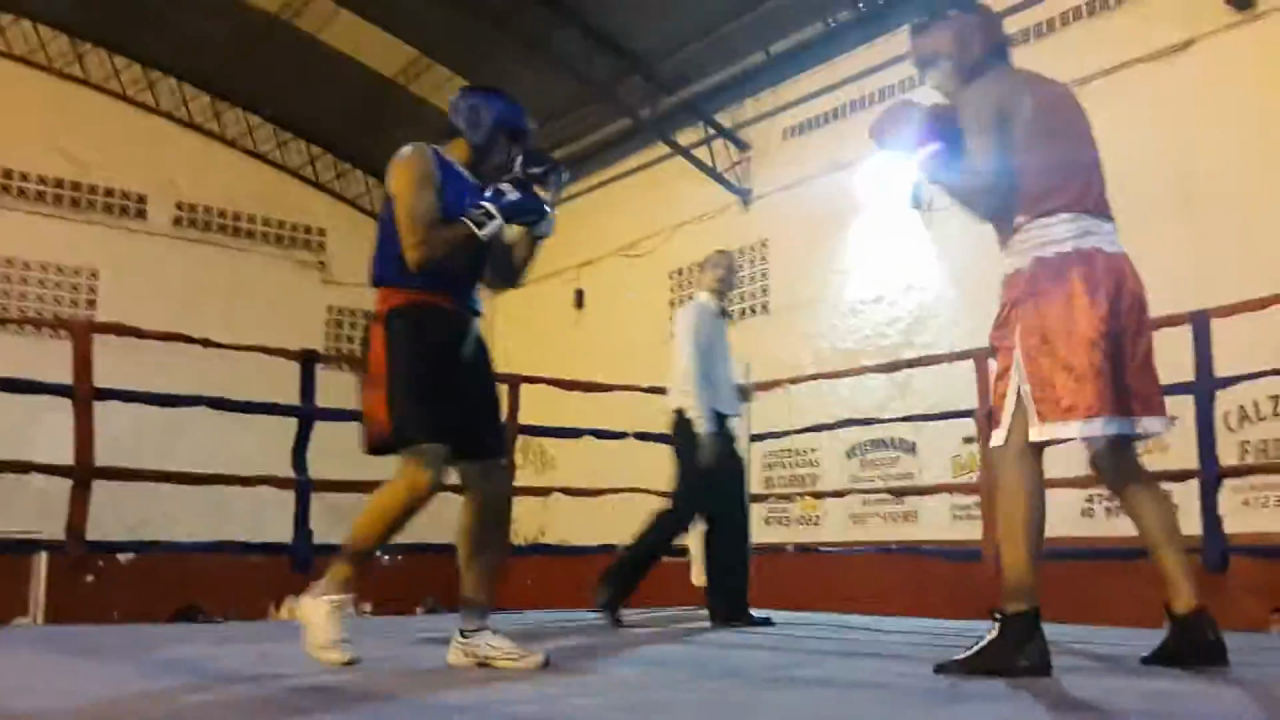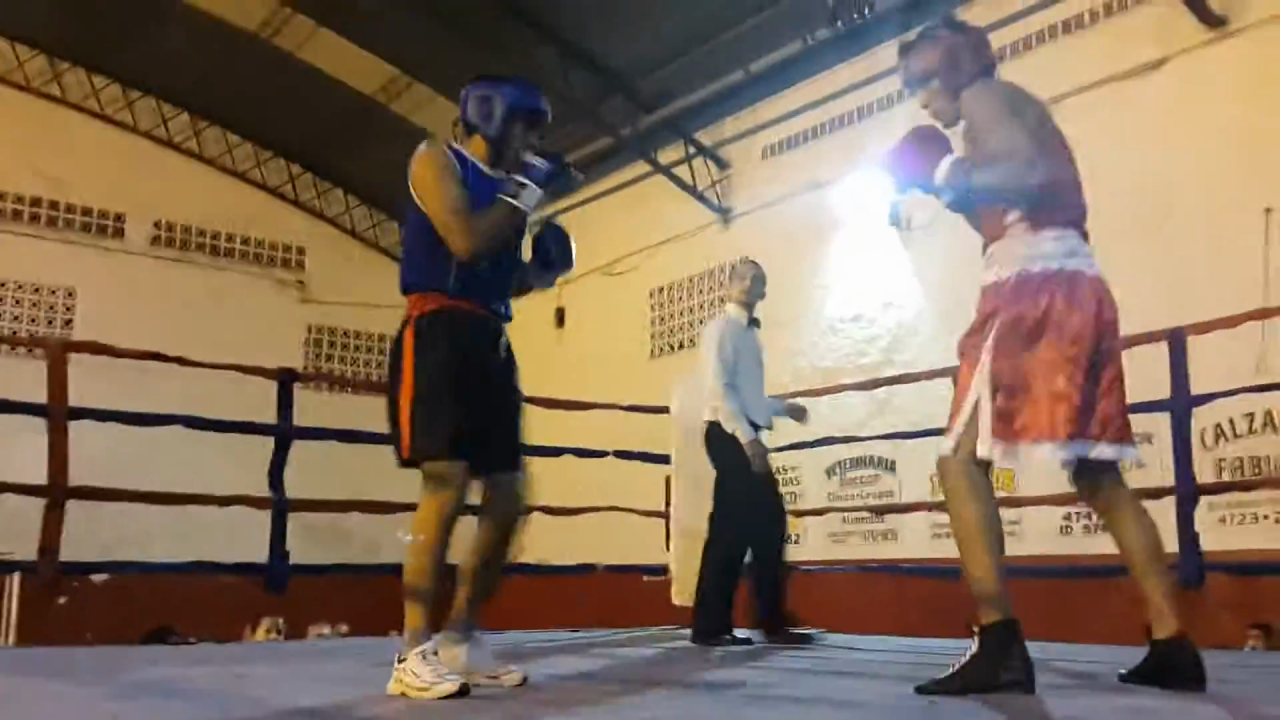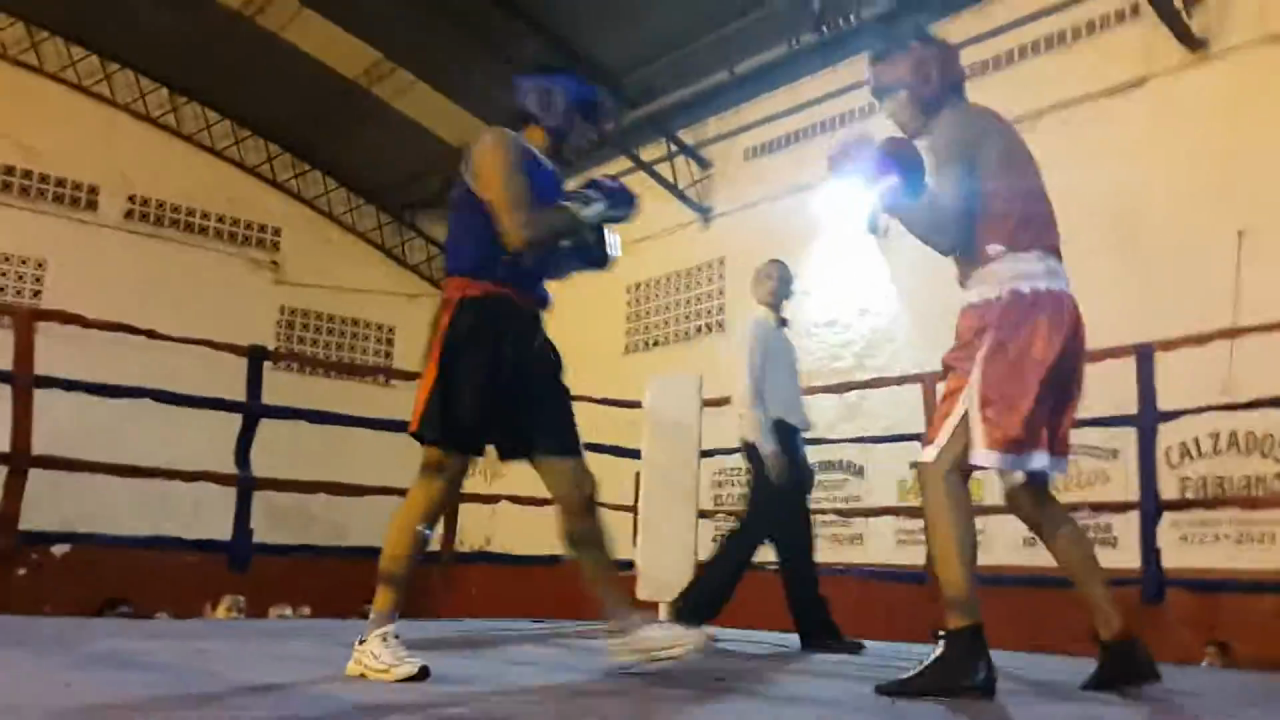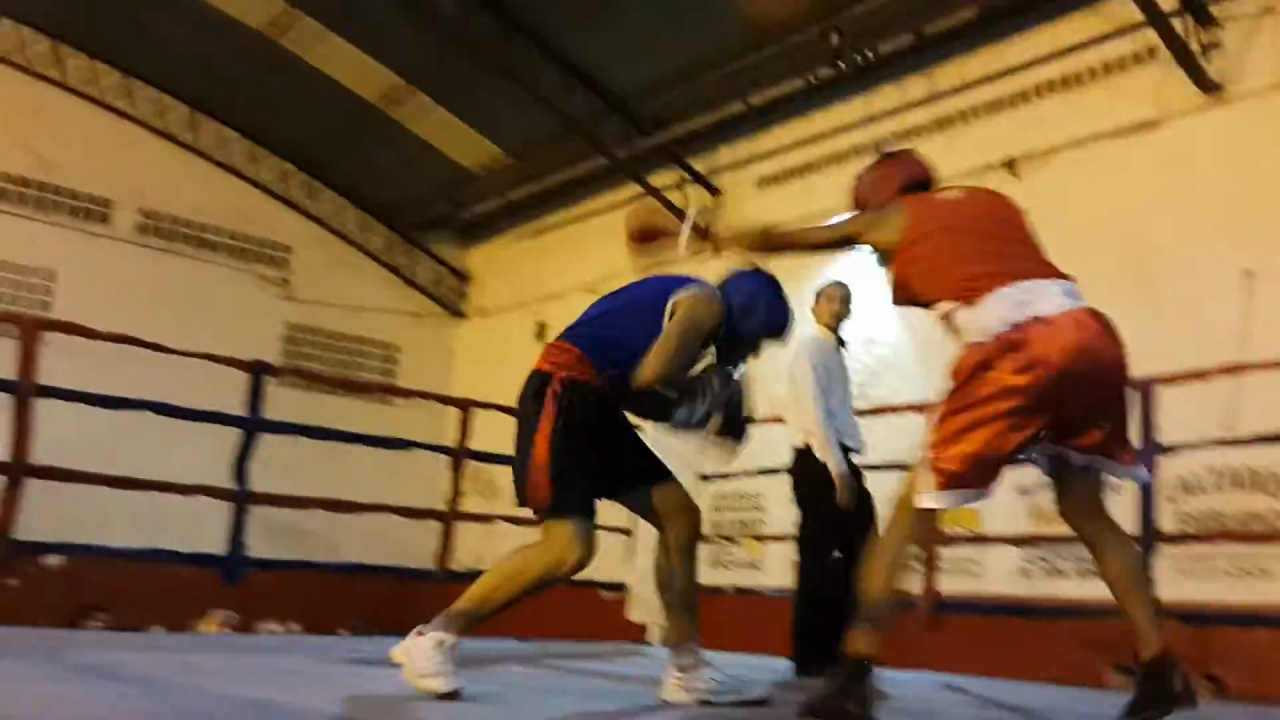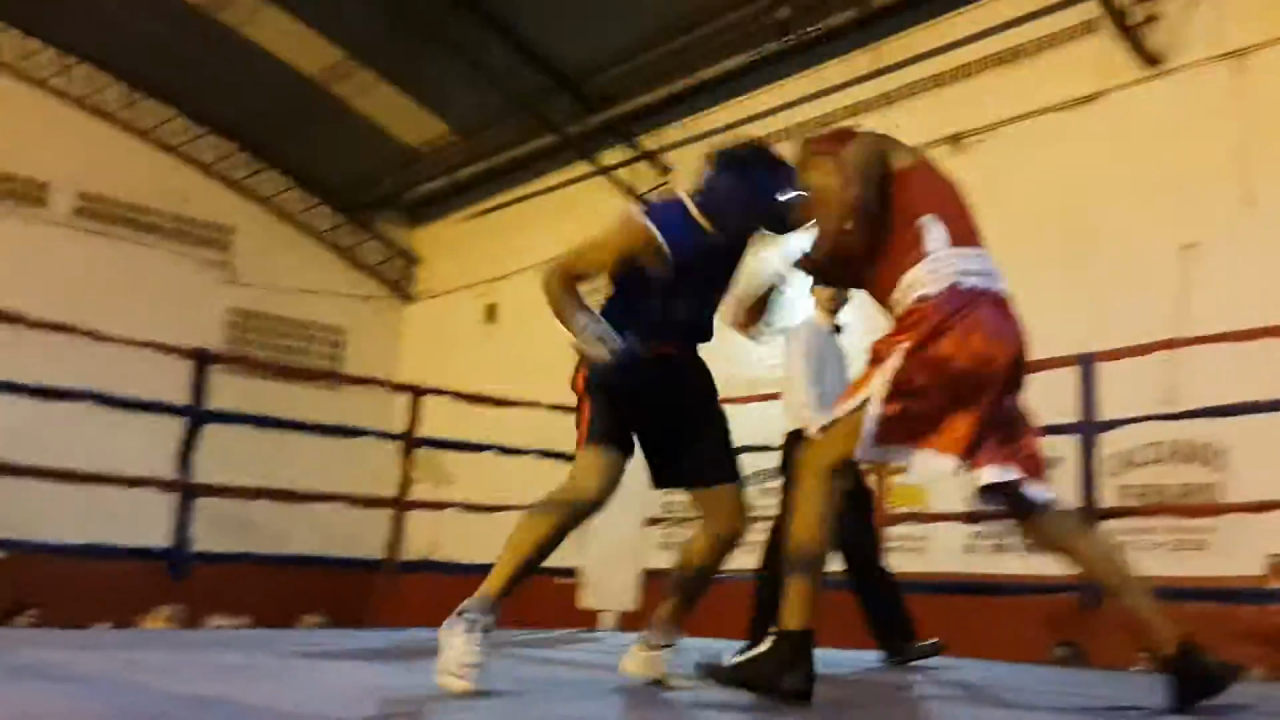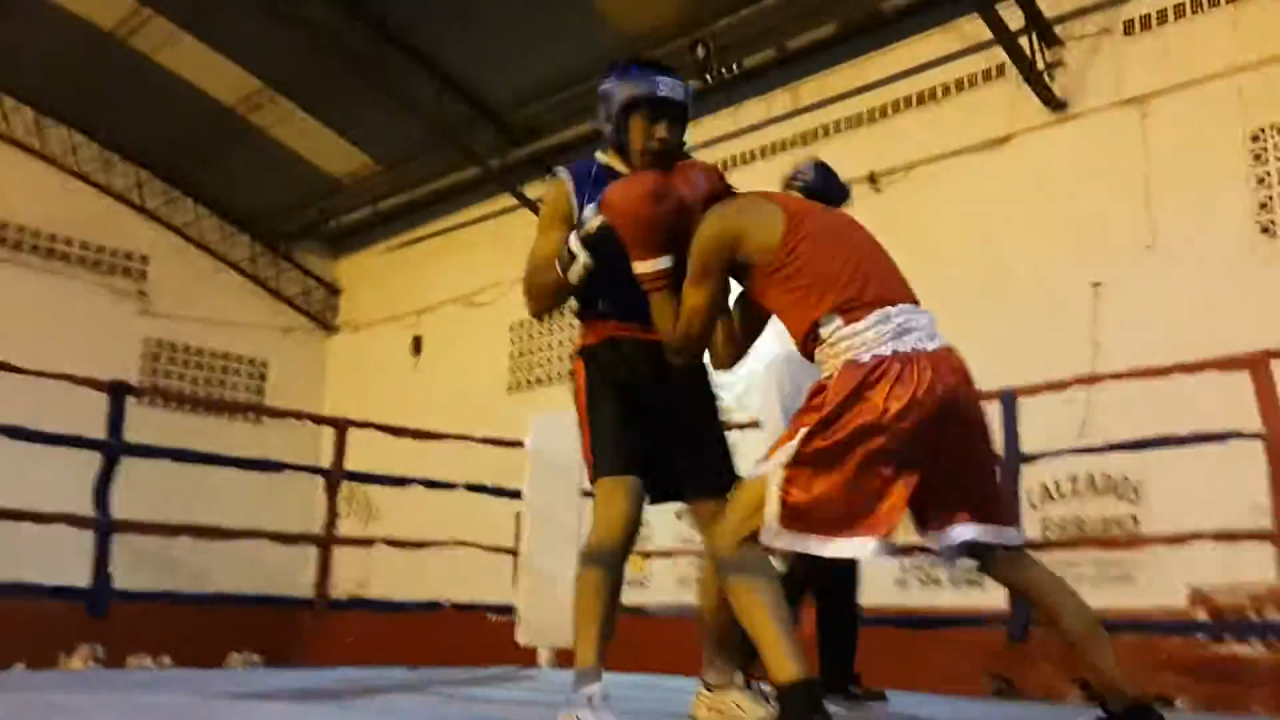
dt=0.3s
person 1, frame 1
left shoulder: (989, 88)
right shoulder: (1050, 94)
left elbow: (981, 192)
left wrist: (925, 154)
right wrist: (952, 159)
left hip: (1055, 275)
right hip: (1106, 270)
left knee: (1015, 446)
right knee: (1114, 457)
left ankle: (1019, 630)
right ankle: (1193, 623)
person 1, frame 2
left shoulder: (985, 96)
right shoulder: (1017, 115)
left elbow: (1027, 177)
left wrist: (945, 172)
right wrist: (958, 194)
left hip: (1034, 292)
right hip: (1080, 293)
left knee: (960, 460)
right knee: (1097, 476)
left ankle: (999, 644)
right ankle: (1171, 645)
person 1, frame 3
left shoulder: (955, 124)
right shoulder: (989, 138)
left elbow: (948, 234)
left wrist: (891, 190)
right wrist: (903, 197)
left hip: (1015, 311)
right hip: (1051, 315)
left knee: (941, 470)
right knee: (1026, 490)
left ankle: (964, 653)
right ankle: (1120, 644)
person 1, frame 4
left shoulder: (888, 221)
right shoulder: (990, 203)
left elbow: (789, 236)
left wrist: (729, 237)
left hip: (1017, 345)
right hip: (1086, 331)
left knee: (911, 512)
right knee: (1084, 509)
right ankle: (1159, 669)
person 1, frame 5
left shoulder: (867, 152)
left elbow: (845, 223)
left wrist: (813, 255)
left hip: (953, 318)
right hip: (984, 331)
left knee: (821, 464)
right knee: (1024, 504)
left ankle: (790, 653)
right ankle: (1186, 659)
person 1, frame 6
left shoulder: (719, 224)
right shoulder: (786, 213)
left elbow: (680, 346)
left wrist: (648, 259)
left hip: (878, 381)
right hip: (939, 372)
left knee: (733, 540)
right knee: (1006, 560)
person 2, frame 1
left shoulder: (479, 192)
right shoulder: (418, 163)
left elbow: (500, 277)
right elbow: (418, 252)
left wrist: (530, 227)
right wrist: (488, 212)
left hip: (461, 337)
right hip: (408, 326)
left knee: (493, 481)
right knee: (423, 474)
left ankle: (474, 629)
right ankle: (327, 593)
person 2, frame 2
left shoulder: (505, 189)
right shoulder: (436, 161)
right elbow: (467, 243)
left wrist: (546, 264)
right wrist: (528, 193)
left hip: (490, 342)
right hip: (439, 334)
left knee: (507, 497)
right knee: (447, 486)
left ankle: (460, 636)
right ankle: (414, 655)
person 2, frame 3
left shoulder: (546, 173)
right shoulder: (497, 148)
right elbow: (520, 237)
left wrist: (590, 245)
right wrist: (590, 206)
left hip: (521, 331)
right hip: (476, 319)
left knee: (575, 485)
right knee: (438, 479)
left ankle: (629, 627)
right ankle: (375, 636)
person 2, frame 4
left shoulder: (686, 302)
right shoulder: (708, 303)
right elbow: (651, 378)
left wrist: (699, 401)
right wrist: (698, 404)
left hip: (597, 401)
right hip: (566, 394)
left knee: (680, 515)
right knee: (567, 551)
left ankle: (687, 668)
right ankle: (434, 636)
person 2, frame 5
left shoulder: (731, 221)
right shoulder: (650, 231)
right elbow: (559, 277)
right wrist: (594, 334)
left hip: (676, 370)
right hip: (618, 364)
left knee: (726, 514)
right knee: (591, 487)
left ankle: (653, 644)
right ankle: (472, 619)
person 2, frame 6
right shoulder: (573, 189)
right elbow: (538, 303)
right wrist: (581, 253)
left hip: (679, 366)
right hip: (612, 360)
right knee: (618, 515)
person 3, frame 1
left shoulder: (717, 321)
right shoulder: (694, 314)
right elbow: (688, 375)
left wrist: (734, 392)
right wrist: (707, 430)
left hip: (715, 426)
right hip: (698, 426)
left knee: (728, 515)
right knee: (684, 510)
left ankle: (729, 607)
right ankle: (616, 584)
person 3, frame 2
left shoulder: (748, 333)
right shoulder: (721, 328)
right elbow: (718, 389)
left wrist: (783, 408)
right wrist: (749, 438)
left hip: (743, 438)
right hip: (729, 436)
left knee: (731, 528)
right knee: (767, 522)
left ankle: (710, 623)
right ankle: (771, 623)
person 3, frame 3
left shoulder: (780, 335)
right shoulder: (755, 330)
right elbow: (748, 394)
left wrist: (787, 451)
right wrist: (769, 449)
left hip: (784, 439)
right hip: (769, 438)
left knee: (759, 530)
right knee: (792, 533)
left ankle: (694, 608)
right ankle: (817, 631)
person 3, frame 4
left shoulder: (833, 353)
right shoulder: (810, 349)
right elbow: (813, 414)
left wrist: (844, 468)
right wrist: (838, 470)
left hip: (834, 461)
right hip: (819, 462)
left knee: (858, 551)
right knee: (820, 557)
left ankle: (821, 651)
right ankle: (813, 655)
person 3, frame 5
left shoulder: (833, 342)
right shoulder: (805, 333)
right elbow: (804, 395)
left knee: (861, 546)
left ankle: (898, 640)
right ankle: (761, 639)
person 3, frame 6
left shoulder: (826, 375)
right shoulder: (783, 365)
right elbow: (776, 422)
left knee: (837, 575)
right knee: (809, 566)
left ankle: (837, 676)
